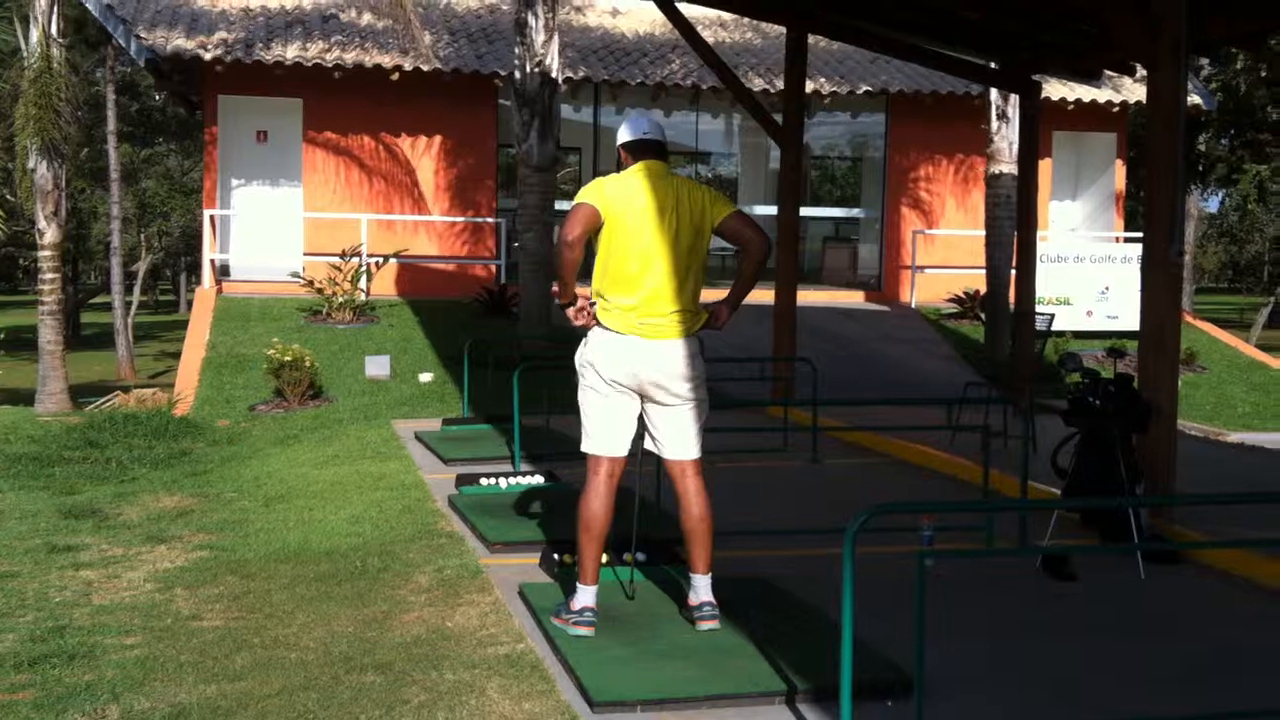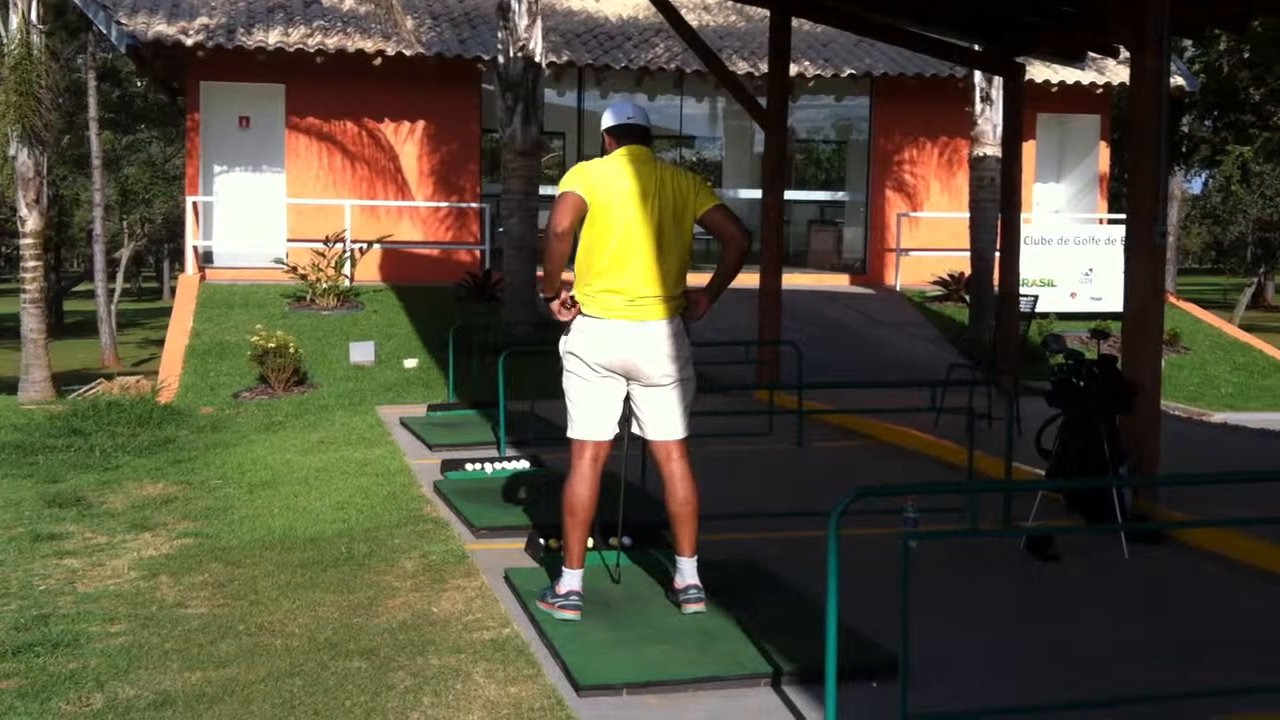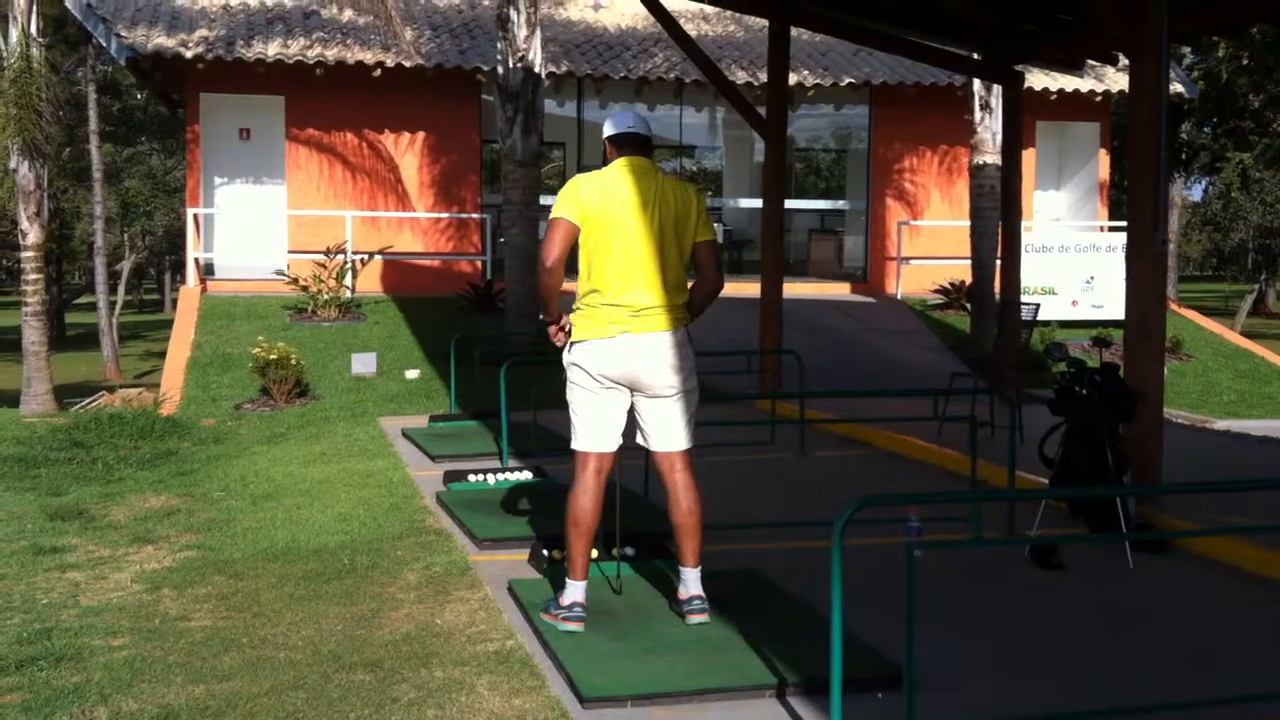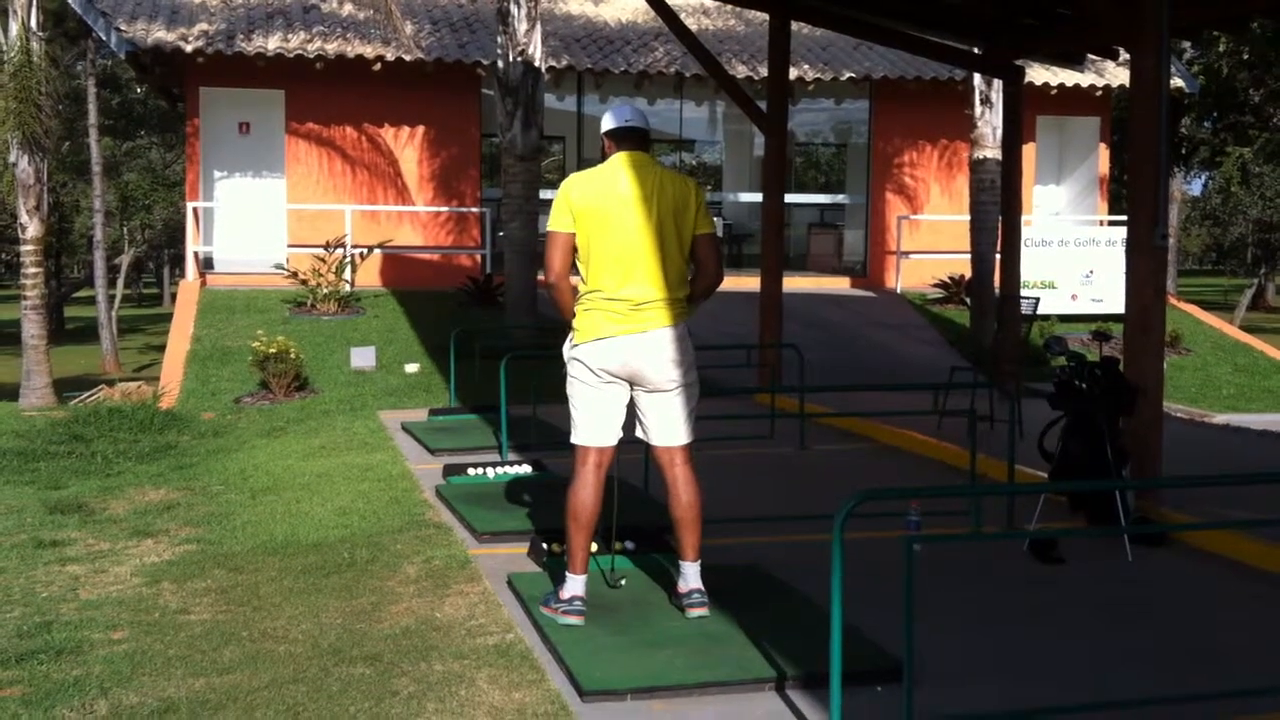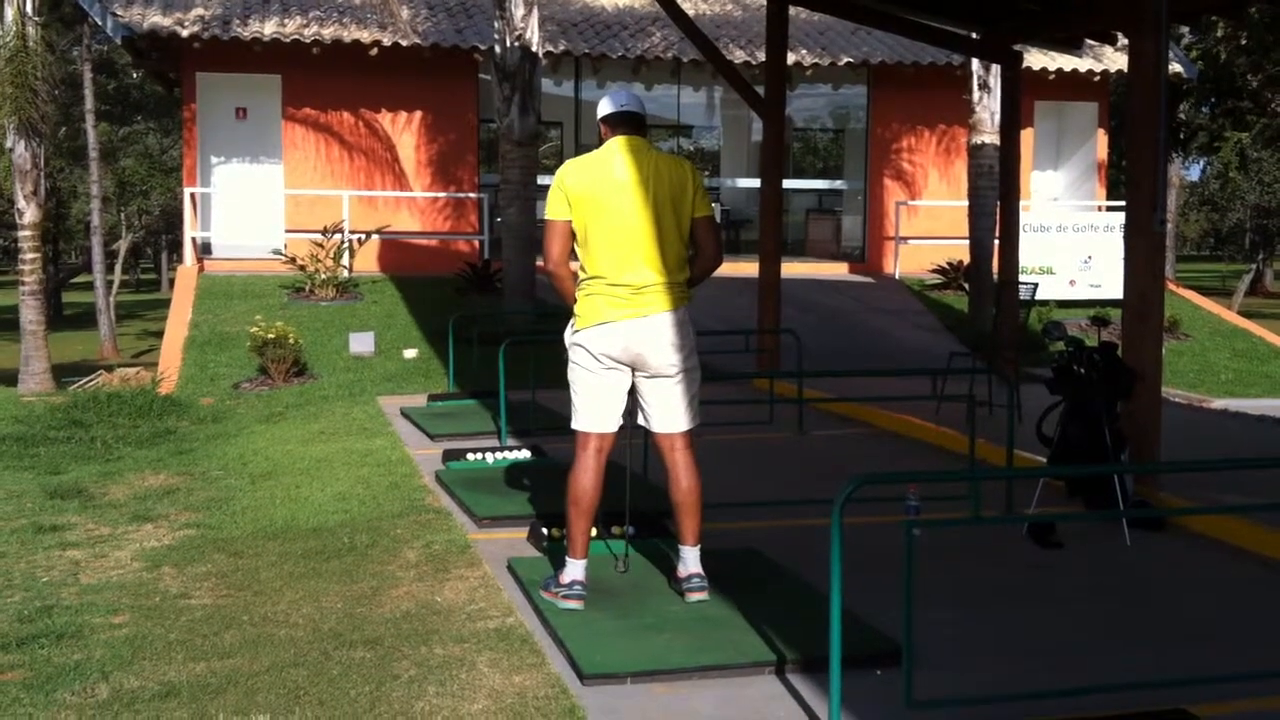
dt=0.5s
person 1, frame 1
left shoulder: (604, 189)
right shoulder: (699, 195)
left elbow: (571, 237)
right elbow: (758, 243)
left wrist: (568, 300)
right wrist: (728, 305)
left hip: (611, 347)
right hip: (677, 351)
left knee: (602, 473)
right knee: (688, 473)
left ankle: (584, 601)
right ankle: (703, 597)
person 1, frame 2
left shoulder: (587, 173)
right shoulder: (684, 181)
left elbow: (559, 229)
right elbow: (738, 238)
left wrist: (552, 293)
right wrist: (707, 295)
left hip: (595, 331)
right hip: (662, 333)
left knee: (587, 457)
right knee: (673, 455)
left ankle: (570, 585)
right ankle: (689, 579)
person 1, frame 3
left shoulder: (582, 187)
right shoulder: (686, 195)
left elbow: (550, 263)
right elbow: (711, 280)
left wrist: (555, 319)
left hip: (595, 345)
right hip: (664, 345)
left knee: (590, 470)
right knee: (677, 467)
left ankle: (573, 597)
right ankle: (692, 591)
person 1, frame 4
left shoulder: (577, 186)
right shoulder: (684, 188)
left elbow: (555, 274)
right elbow: (710, 272)
left wrist: (580, 321)
left hip: (597, 341)
right hip: (664, 338)
left knee: (590, 463)
right knee: (677, 461)
left ankle: (573, 591)
right ankle: (692, 584)
person 1, frame 5
left shoulder: (573, 172)
right shoulder: (681, 171)
left elbow: (555, 262)
right elbow: (710, 253)
left hip: (598, 326)
right hip: (666, 323)
left knee: (591, 449)
right knee: (678, 446)
left ankle: (573, 574)
right ankle: (691, 569)
